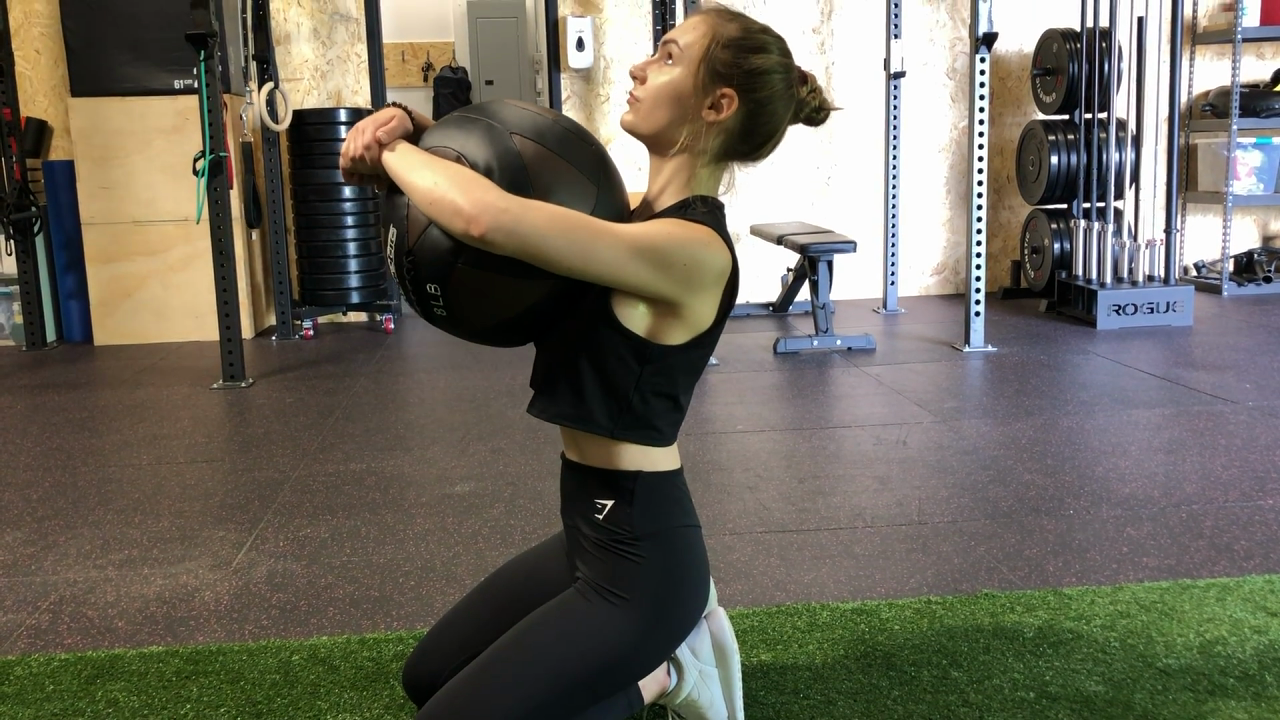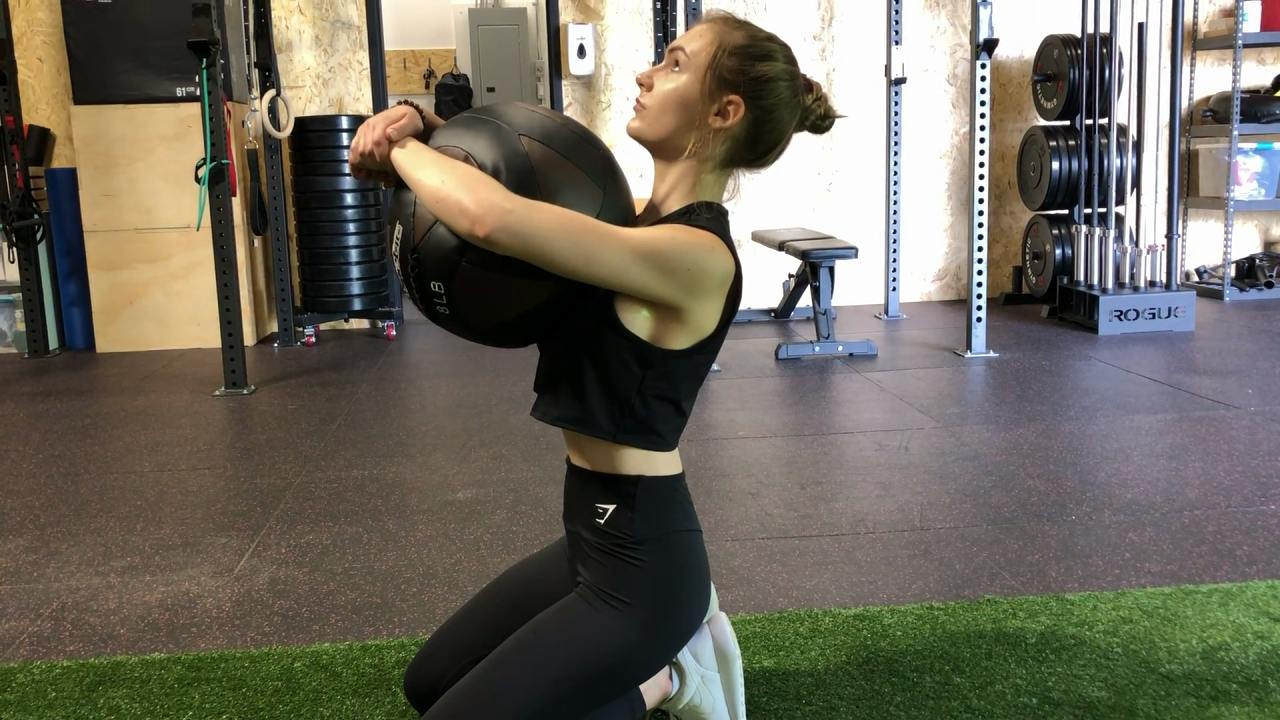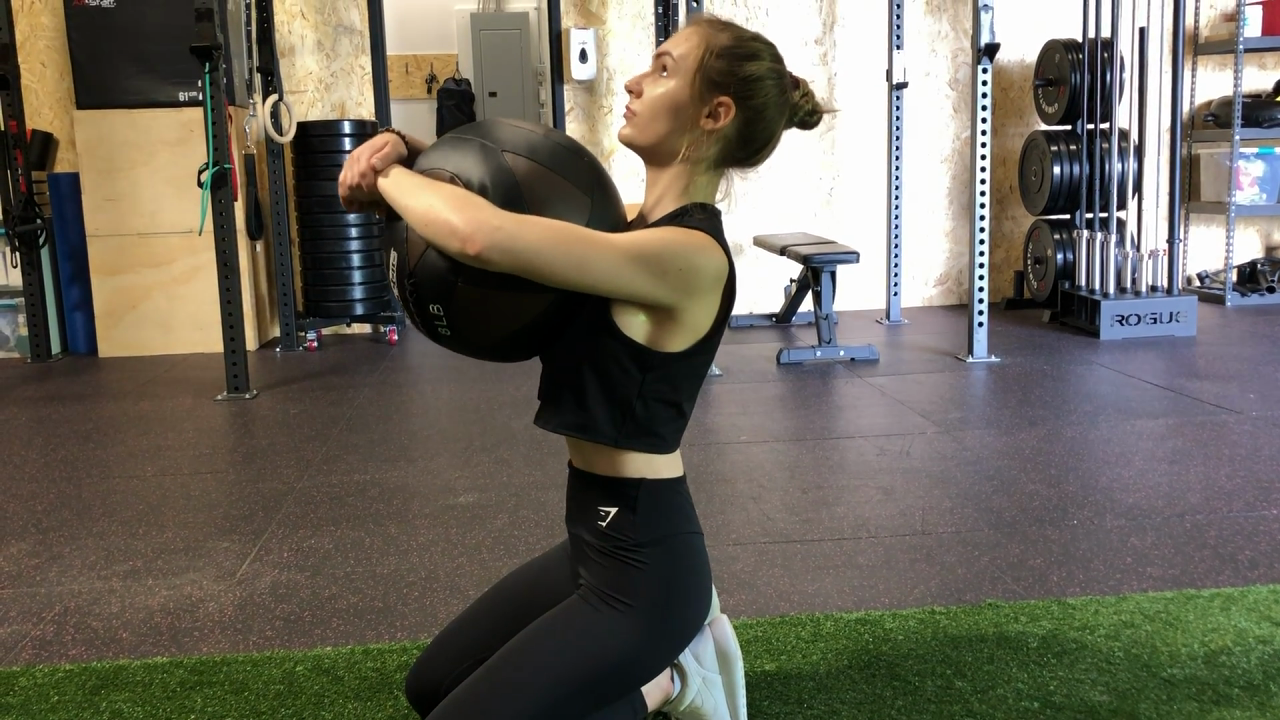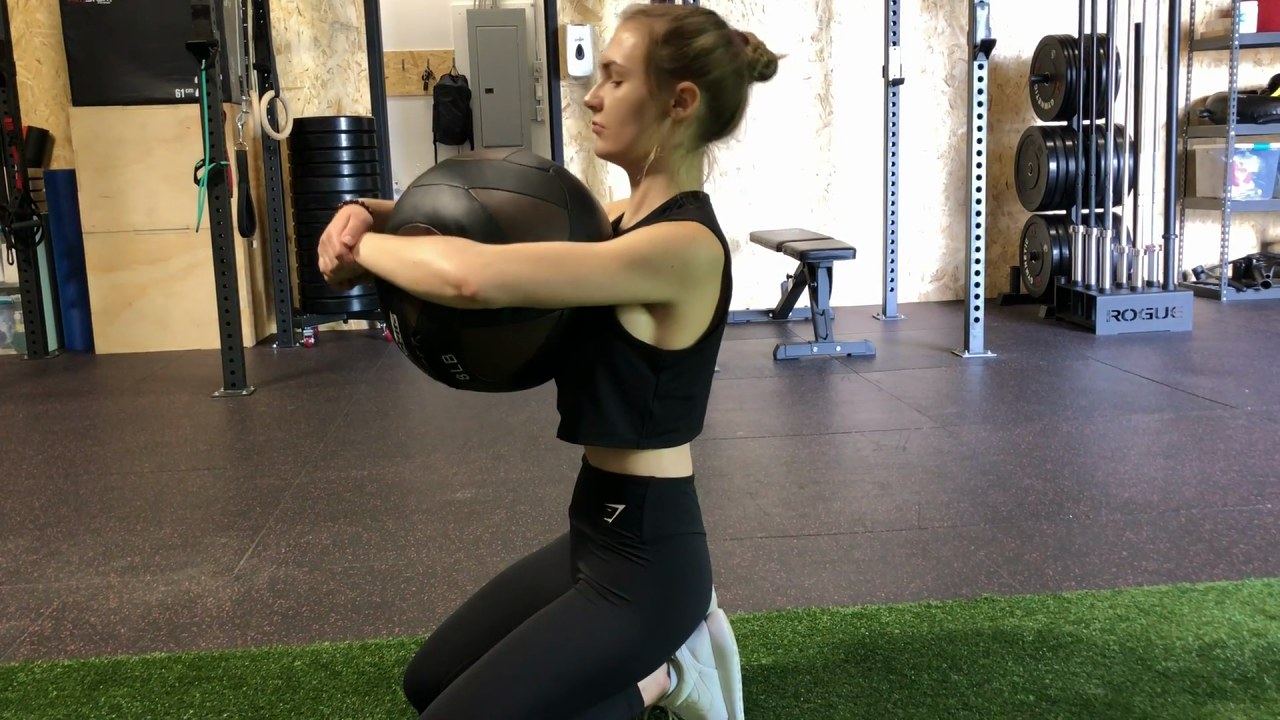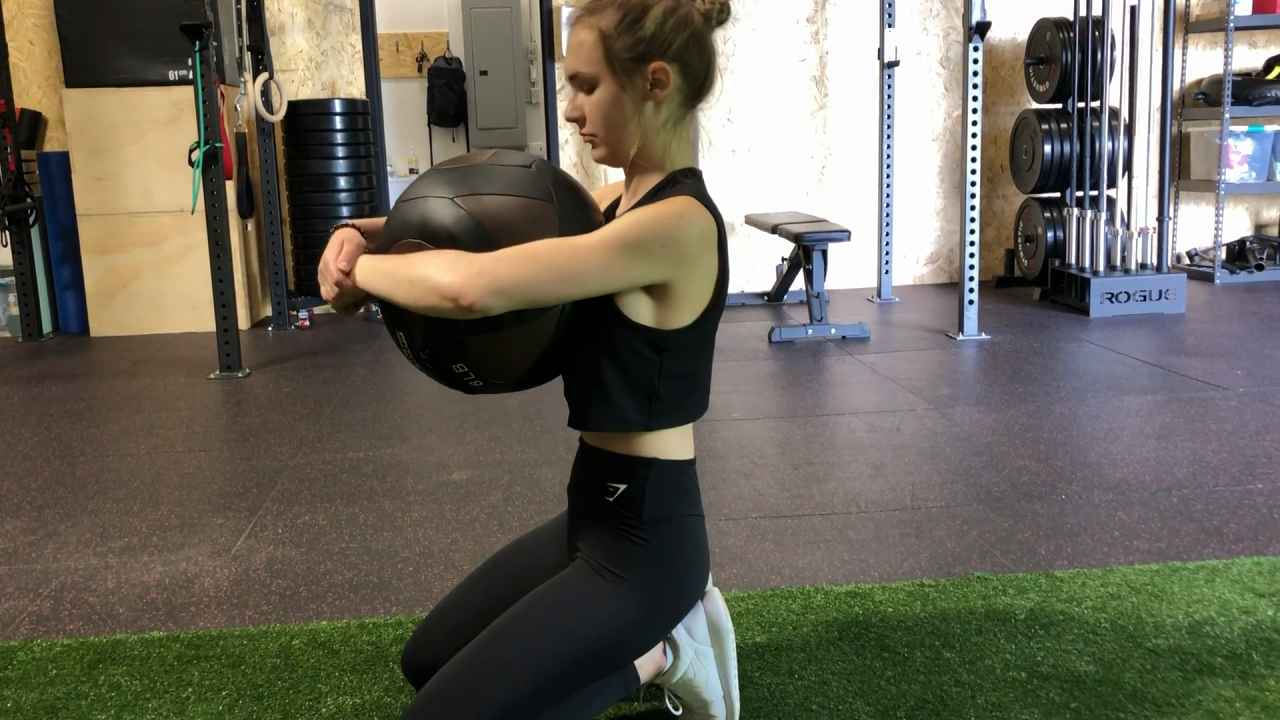
dt=0.5s
person 1, frame 1
left shoulder: (692, 247)
right shoulder: (645, 212)
left elbow: (486, 218)
left wrist: (389, 152)
right wrist: (408, 124)
left hip: (639, 557)
right hip: (598, 528)
right ankle: (658, 654)
person 1, frame 2
left shoulder: (696, 253)
right shoulder: (649, 218)
left elbow: (489, 217)
right elbow: (511, 183)
left wrist: (399, 149)
right wrist: (419, 124)
left hip: (640, 562)
right hip: (600, 534)
right ankle: (658, 659)
person 1, frame 3
left shoulder: (689, 254)
right shoulder: (647, 223)
left elbow: (481, 236)
right elbow: (502, 198)
left wrist: (383, 181)
right wrist: (402, 150)
left hip: (642, 564)
right hip: (601, 536)
right ankle: (665, 660)
person 1, frame 4
left shoulder: (684, 245)
right shoulder: (631, 218)
left elbow: (473, 277)
left wrist: (364, 248)
right wrist: (368, 213)
left hip: (646, 558)
right hip: (602, 531)
right ankle: (658, 655)
person 1, frame 5
left shoulder: (678, 223)
right shoulder: (629, 200)
left elbow: (471, 287)
left wrist: (363, 271)
right wrist: (365, 233)
left hip: (644, 537)
right hip: (598, 510)
right knee: (425, 660)
left ankle: (655, 654)
right ankle: (651, 635)
